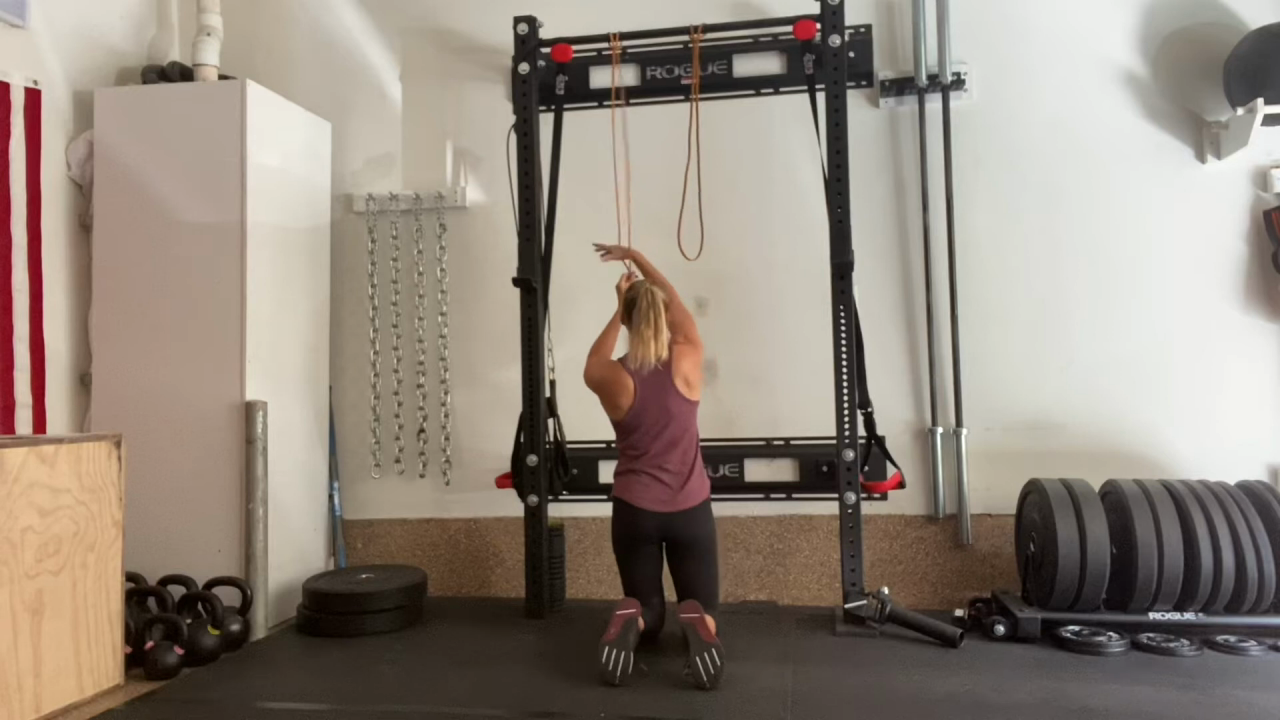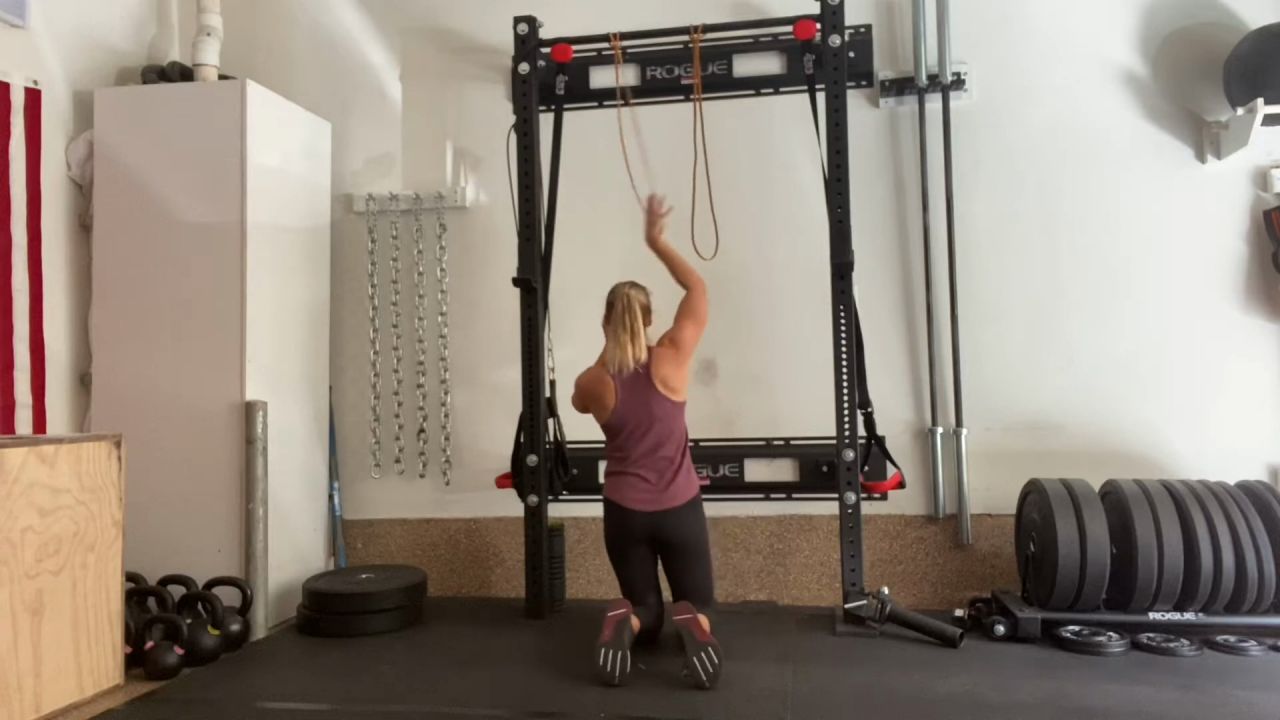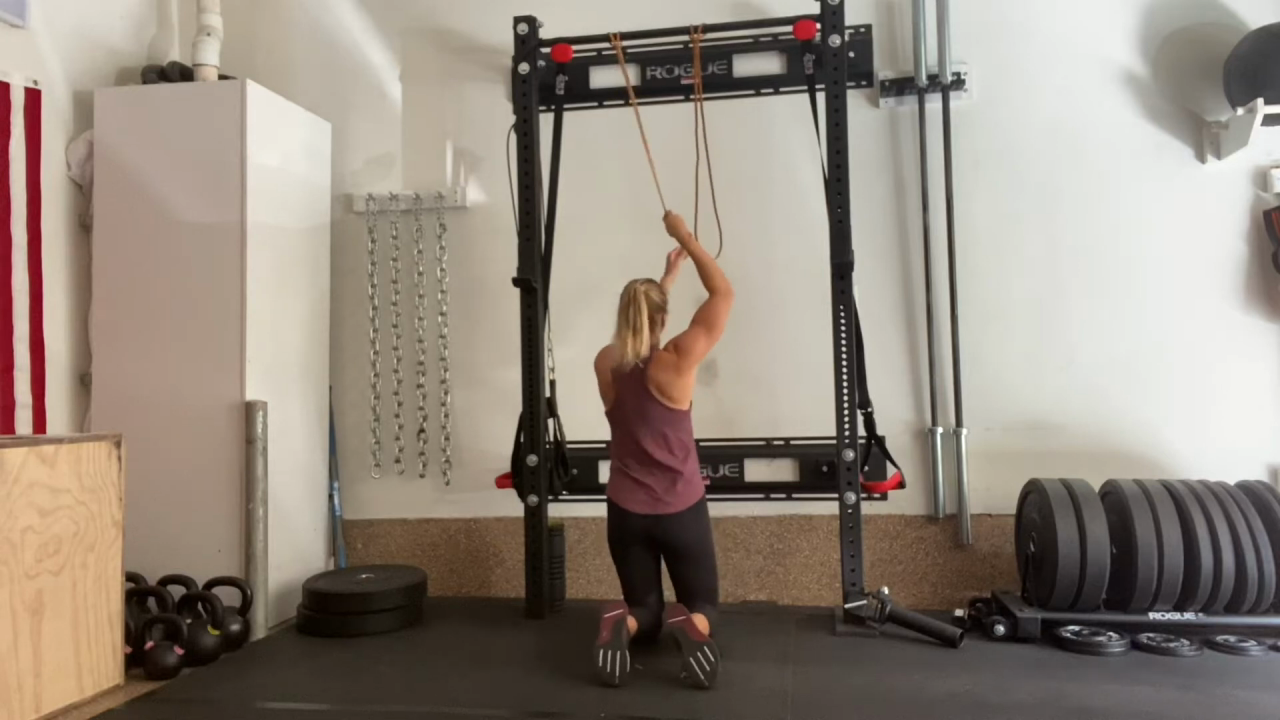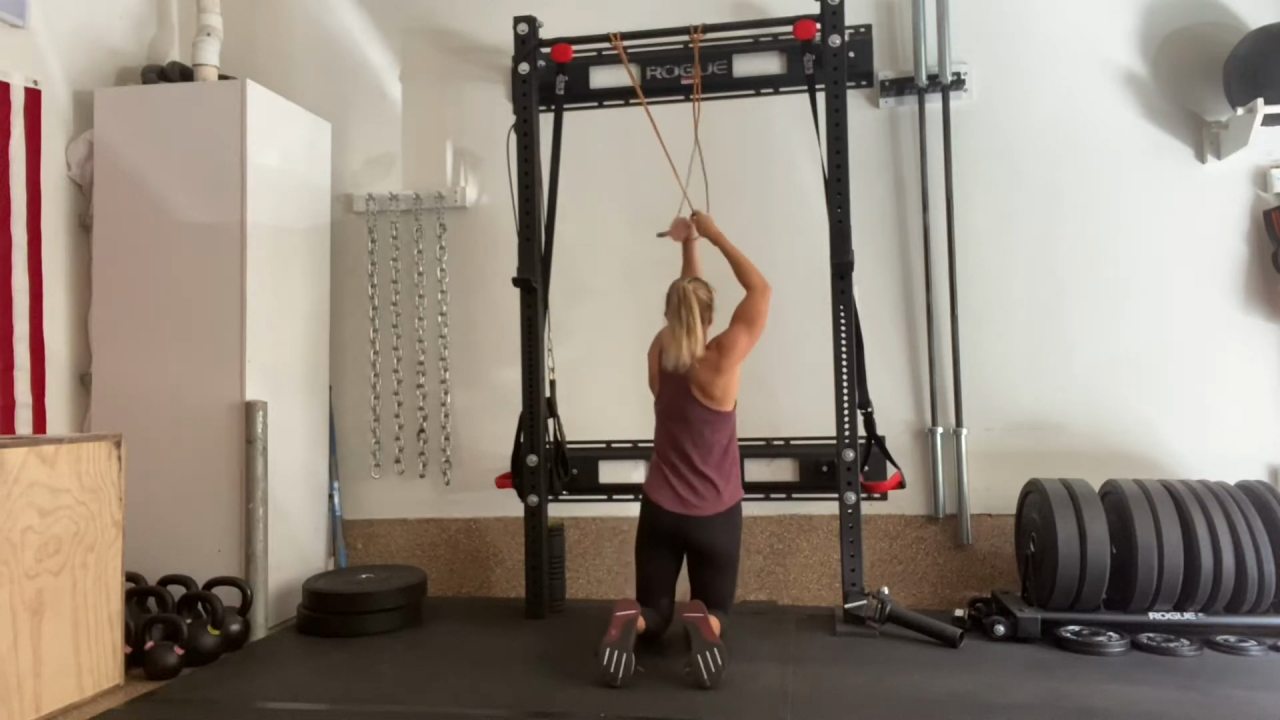
dt=0.5s
person 1, frame 1
left shoulder: (611, 378)
right shoulder: (687, 358)
right elbow: (672, 296)
left wrist: (621, 306)
right wrist: (634, 256)
left hip: (634, 510)
right hip: (690, 508)
left knee: (647, 607)
right knee: (702, 603)
left ankle: (630, 622)
right ankle: (696, 623)
person 1, frame 2
left shoulder: (595, 383)
right shoulder: (672, 360)
right elbow: (697, 289)
left wrist: (610, 349)
right wrist: (657, 240)
left hip: (625, 512)
right hip: (680, 508)
left knee: (646, 613)
right knee: (698, 603)
left ankle: (626, 623)
right ankle: (692, 623)
person 1, frame 3
left shoulder: (606, 366)
right shoulder: (677, 362)
left elbow: (640, 317)
right elbow: (722, 294)
left wrist: (670, 270)
right wrist: (685, 238)
left hip: (626, 511)
right hip: (681, 510)
left knee: (646, 612)
right knee: (702, 604)
left ankle: (624, 623)
right ankle: (690, 624)
person 1, frame 4
left shoulder: (658, 357)
right shoulder: (720, 362)
left elbow: (685, 296)
right elbow: (760, 290)
left wrist: (690, 245)
right wrist: (714, 235)
left hip: (660, 510)
right hip: (716, 514)
left knee: (654, 610)
right knee: (715, 610)
left ankle: (630, 622)
right ankle: (702, 624)
